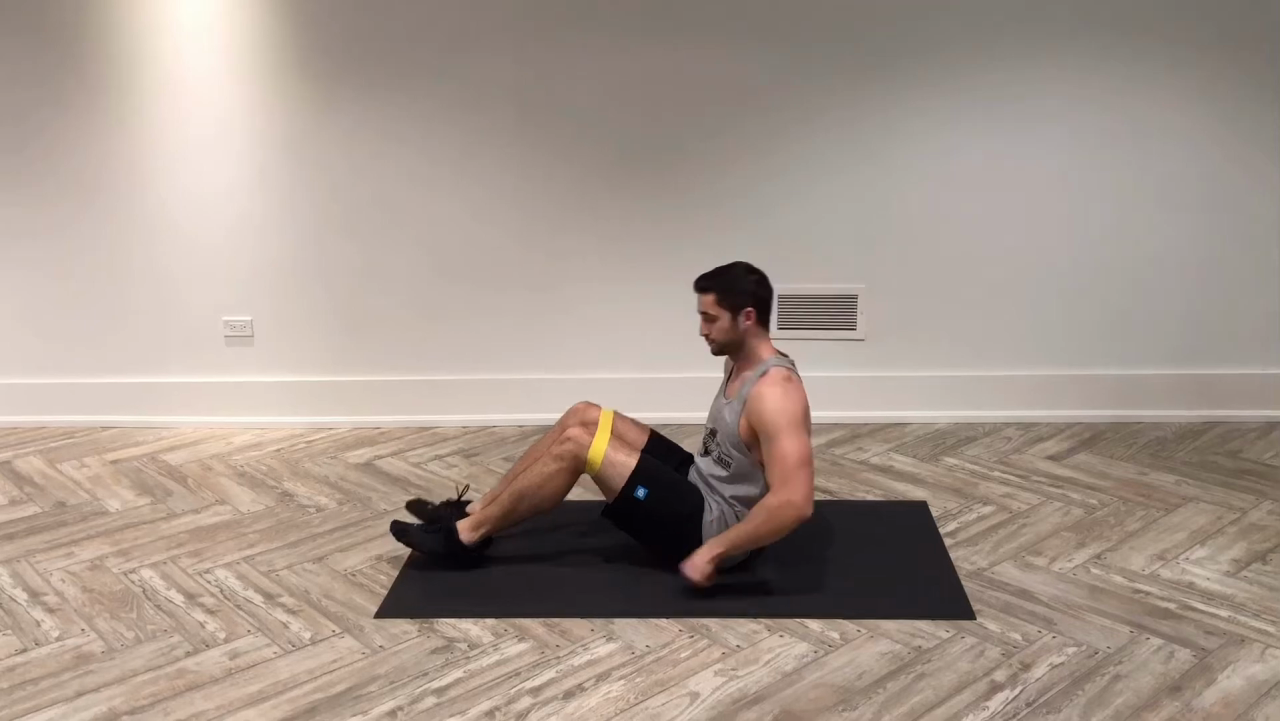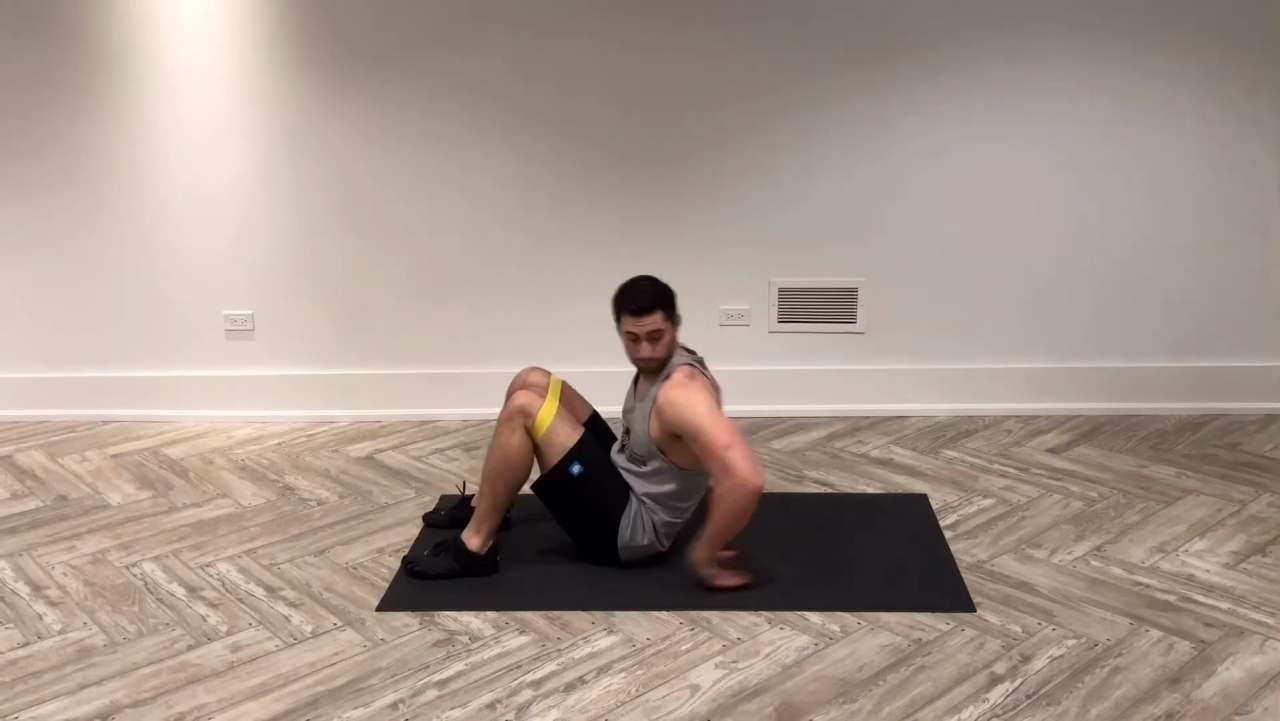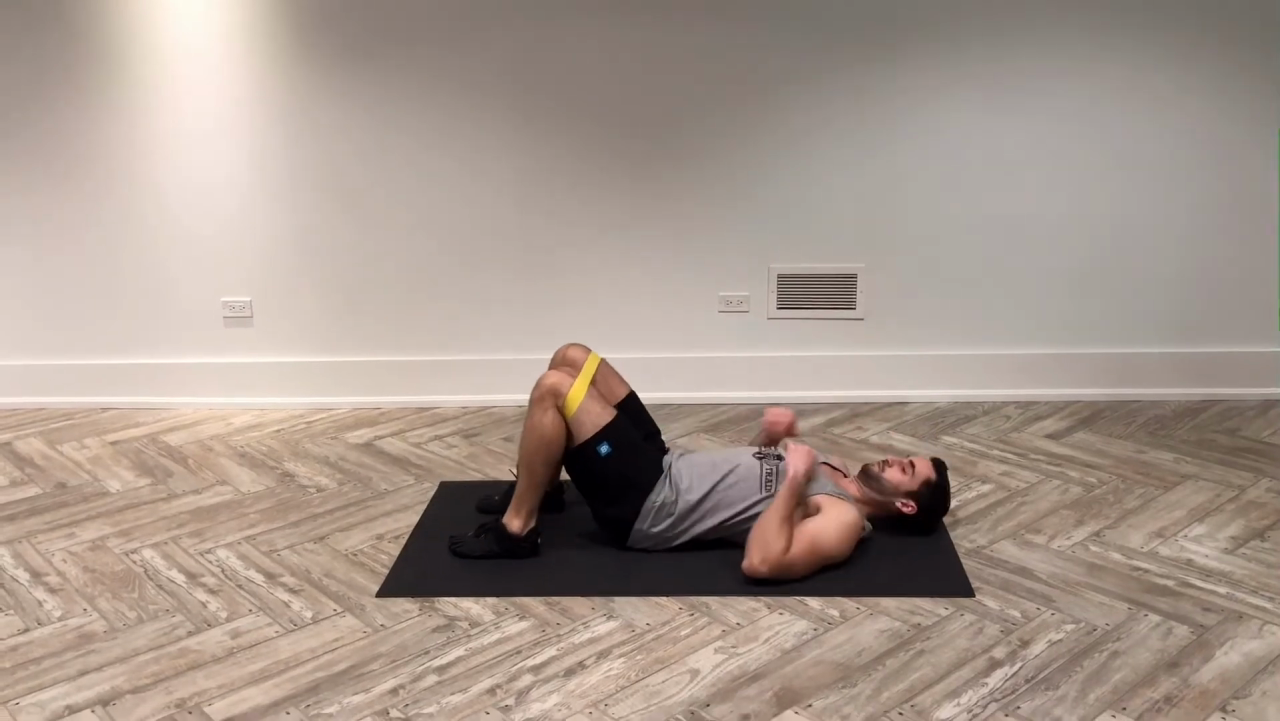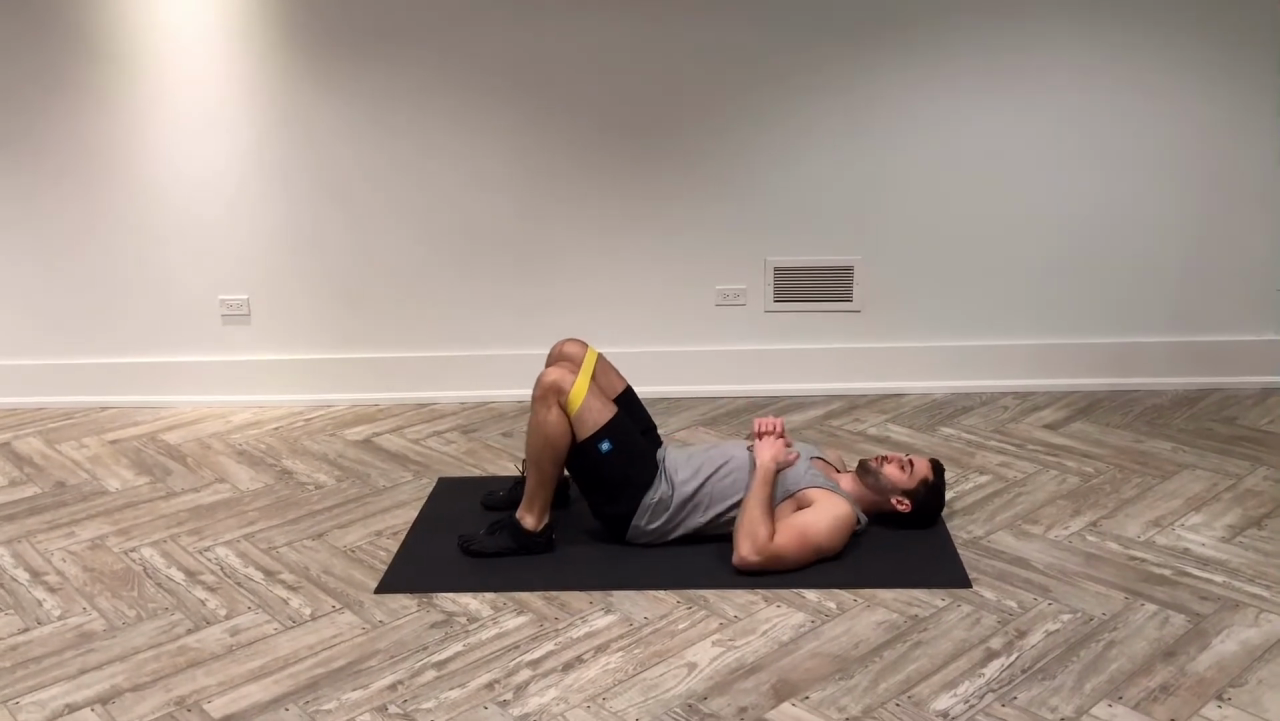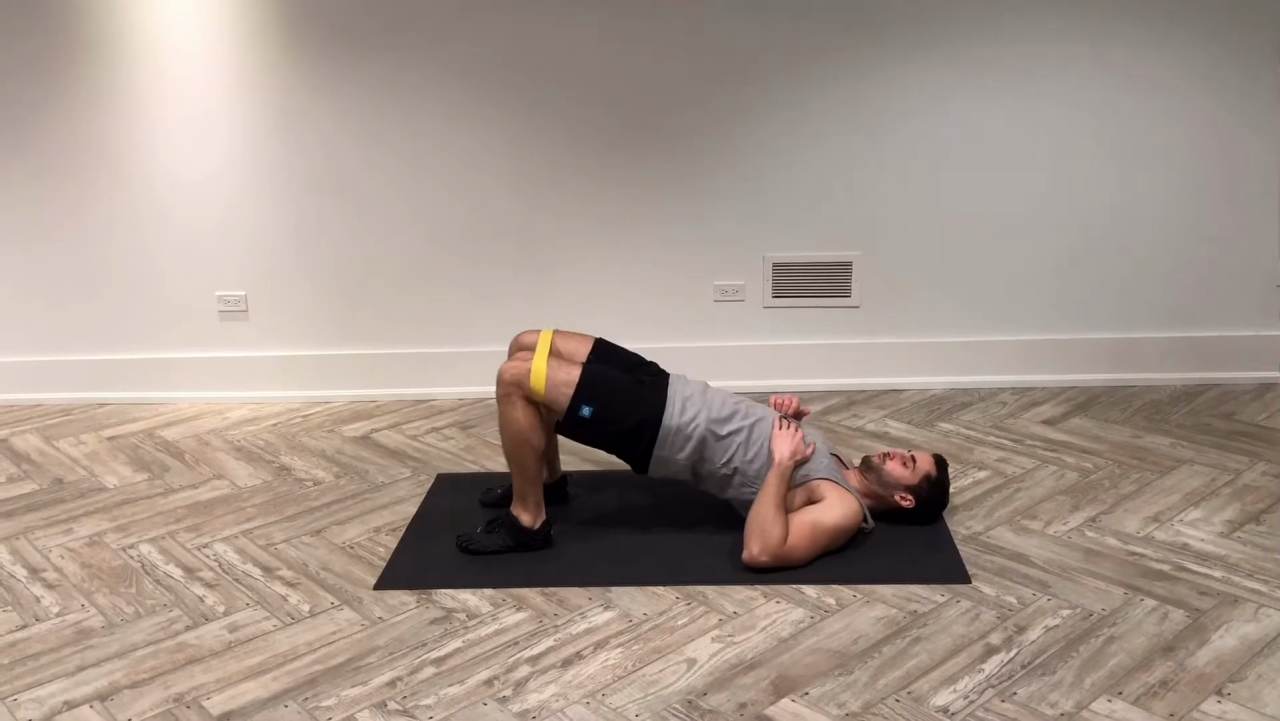
dt=1s
person 1, frame 1
left shoulder: (773, 391)
right shoulder: (744, 364)
left elbow: (794, 502)
left wrist: (713, 553)
left hip: (711, 527)
right hip: (699, 485)
left knee: (576, 442)
right knee: (584, 416)
left ankle: (467, 537)
right ankle: (478, 509)
person 1, frame 2
left shoulder: (679, 390)
right shoulder: (664, 365)
left elbow: (747, 479)
left wrist: (705, 553)
left hip: (631, 523)
left knee: (524, 407)
right knee: (532, 381)
left ankle: (475, 549)
right ankle: (486, 504)
person 1, frame 3
left shoulder: (845, 521)
right shoulder: (835, 471)
left elbow: (761, 562)
left wrist: (796, 479)
right wrist: (777, 434)
left hip: (647, 509)
right hip: (665, 468)
left knee: (553, 388)
right knee: (572, 356)
left ankle: (516, 529)
right ankle: (541, 489)
person 1, frame 4
left shoulder: (837, 516)
right shoulder: (830, 464)
left elbow: (749, 553)
left wrist: (766, 467)
right wrist: (769, 436)
left hip: (642, 503)
right hip: (658, 461)
left knee: (556, 384)
right knee: (570, 353)
left ankle: (529, 526)
right ankle: (545, 482)
person 1, frame 5
left shoulder: (844, 510)
right shoulder: (832, 461)
left elbow: (760, 551)
left wrist: (784, 463)
right wrist: (788, 414)
left hip: (665, 431)
right hip: (668, 395)
left knee: (515, 377)
right knee: (528, 345)
left ankle: (527, 523)
right ankle: (547, 479)
